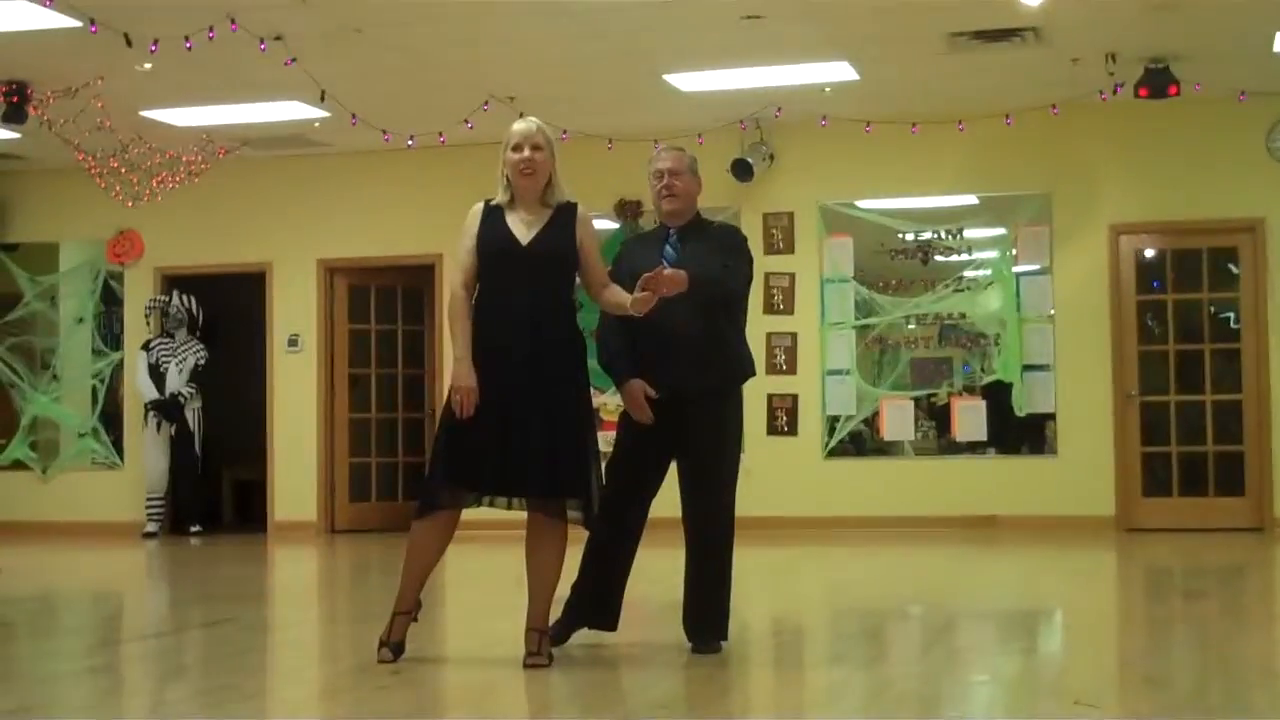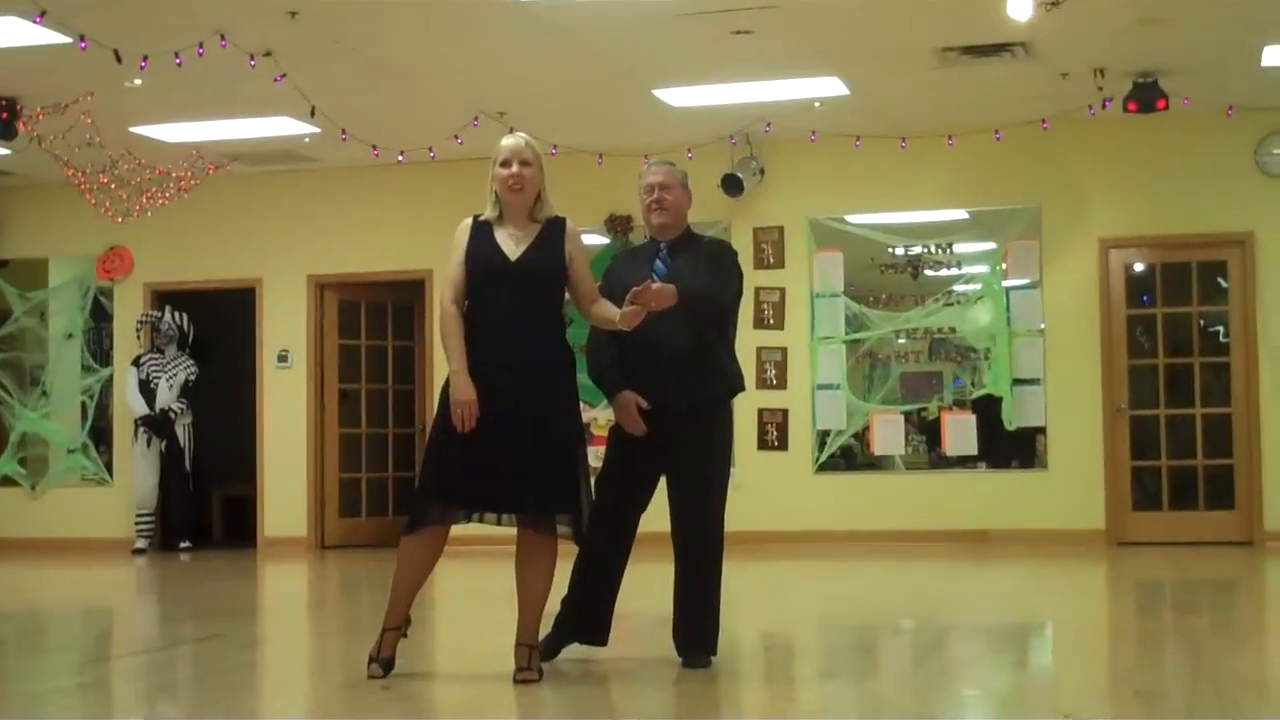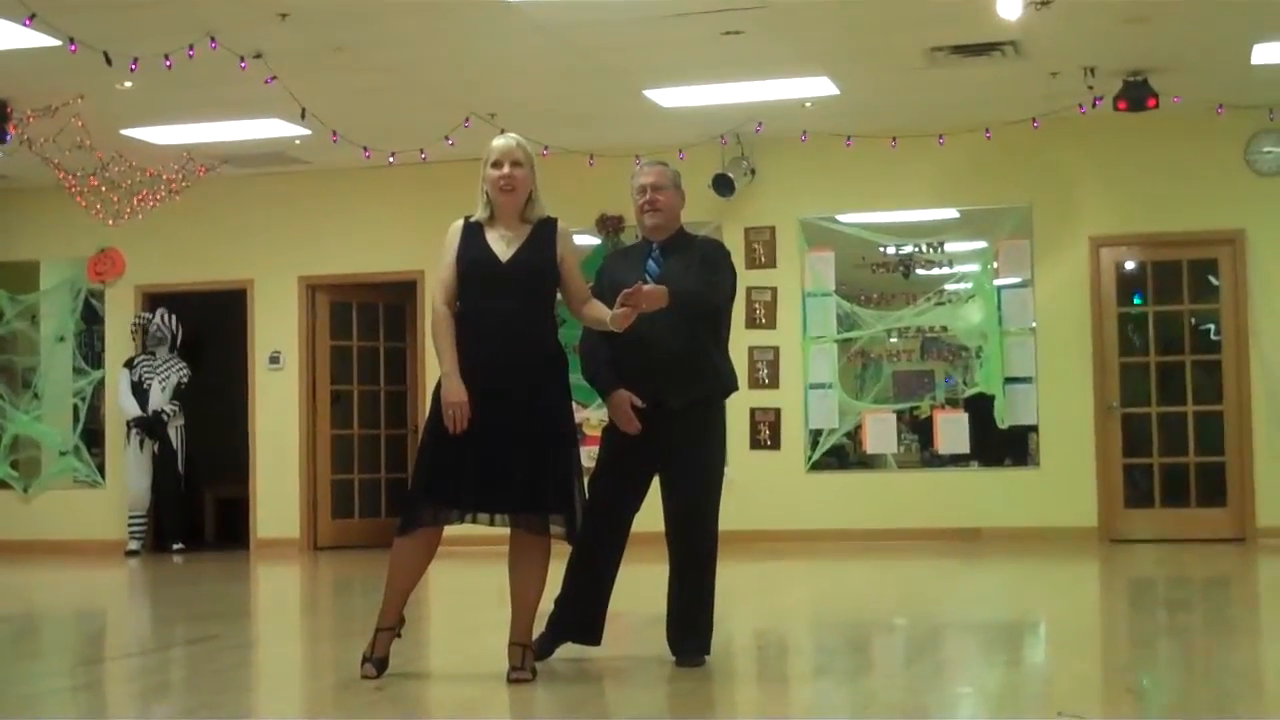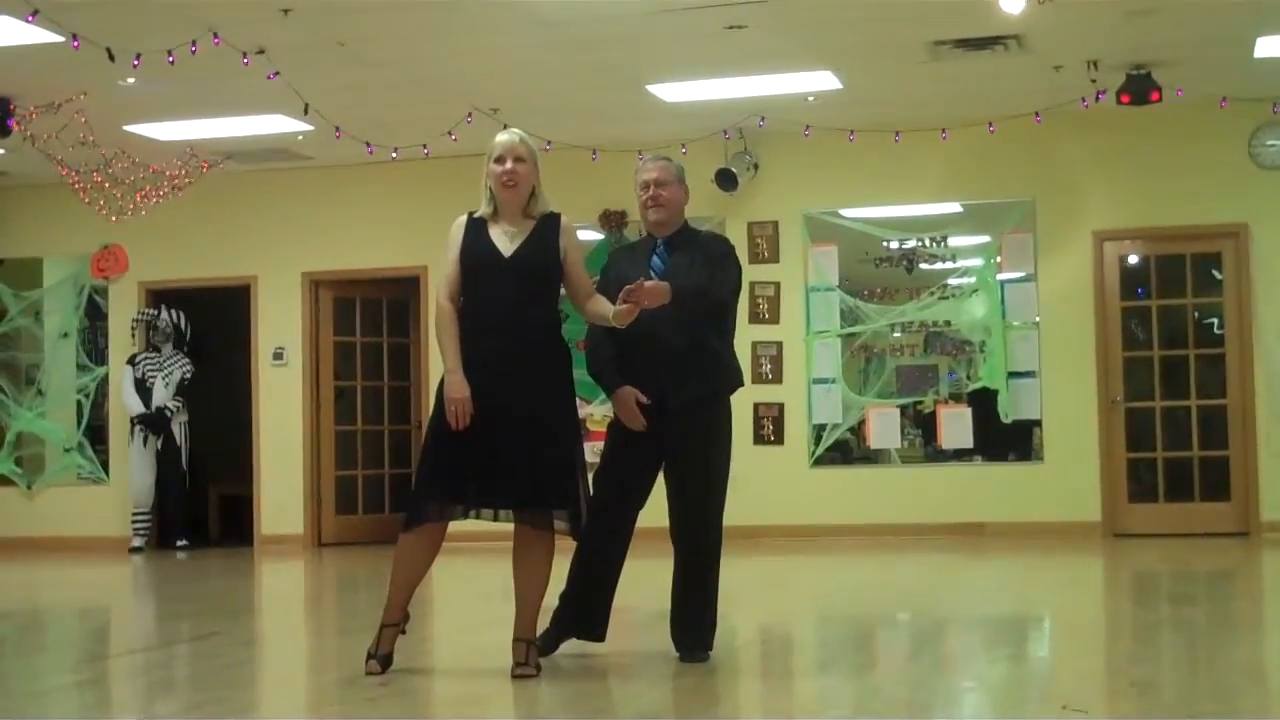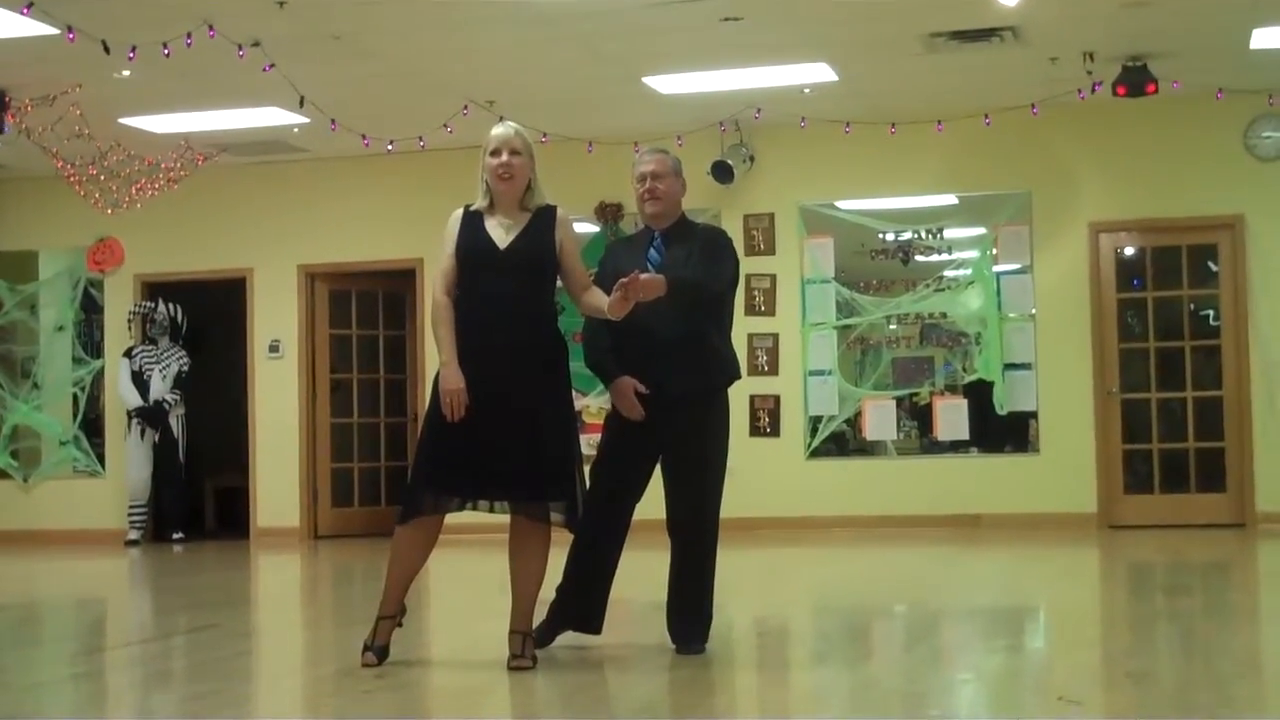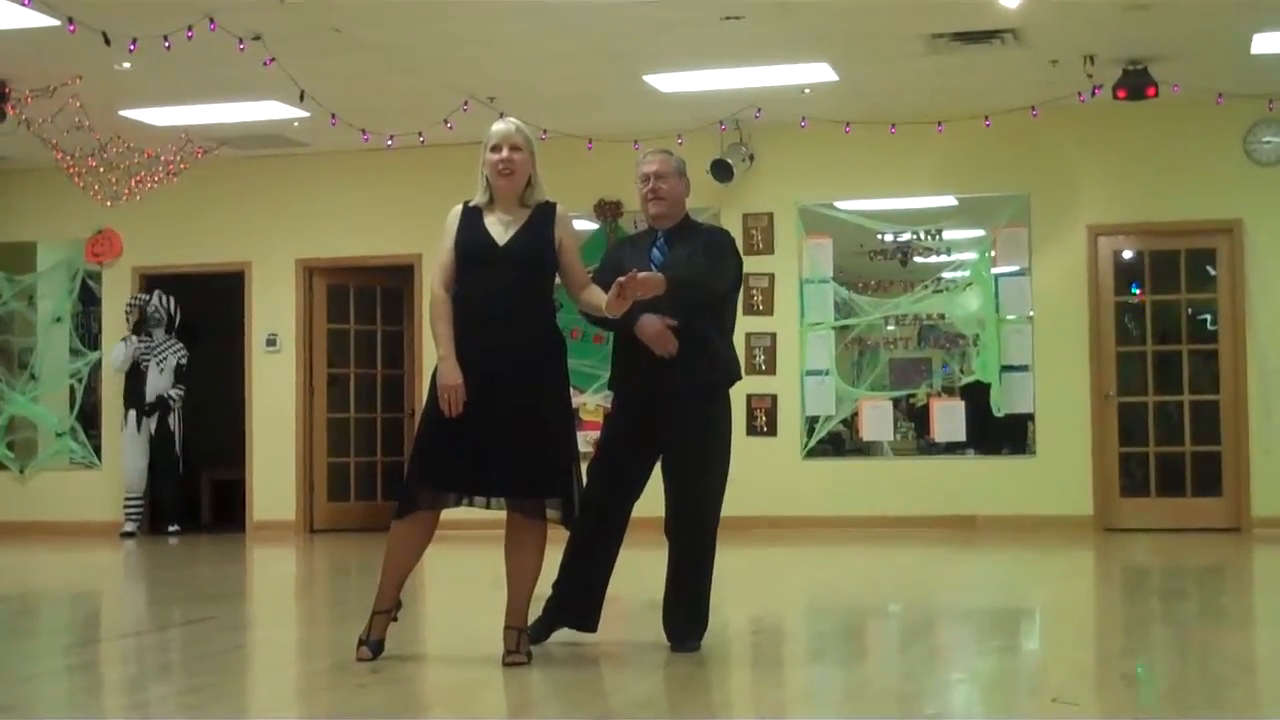
dt=0.7s
person 1, frame 1
left shoulder: (574, 219)
right shoulder: (481, 216)
left elbow: (600, 288)
right elbow: (460, 290)
left wrist: (633, 302)
right wrist: (462, 363)
left hip: (554, 369)
right hip: (488, 366)
left knee: (549, 497)
right knee: (446, 489)
left ankle: (537, 628)
right ankle: (402, 610)
person 1, frame 2
left shoulder: (563, 233)
right shoulder: (470, 230)
left elbow: (589, 302)
right elbow: (450, 305)
left wrist: (622, 317)
right wrist: (459, 377)
left hip: (544, 385)
right hip: (478, 381)
left knee: (539, 514)
right knee: (436, 506)
left ankle: (527, 643)
right ankle: (392, 626)
person 1, frame 3
left shoulder: (554, 234)
right shoulder: (461, 232)
left elbow: (581, 303)
right elbow: (442, 306)
left wrist: (613, 318)
right wrist: (450, 378)
left hip: (536, 385)
right hip: (470, 383)
left knee: (532, 514)
right knee: (429, 505)
left ankle: (521, 643)
right ankle: (385, 628)
person 1, frame 4
left shoulder: (558, 229)
right shoulder: (465, 228)
left elbow: (585, 298)
right elbow: (446, 302)
left wrist: (618, 314)
right wrist: (453, 374)
left hip: (540, 381)
right hip: (473, 379)
left knee: (537, 509)
right knee: (434, 502)
left ankle: (525, 639)
right ankle: (390, 622)
person 1, frame 5
left shoulder: (553, 222)
right shoulder: (462, 221)
left elbow: (582, 290)
right elbow: (442, 295)
left wrist: (613, 306)
right wrist: (449, 366)
left hip: (536, 374)
right hip: (469, 372)
left knee: (532, 501)
right knee: (429, 494)
left ankle: (521, 630)
right ankle: (387, 615)
person 1, frame 6
left shoulder: (553, 219)
right shoulder: (461, 217)
left elbow: (580, 288)
right elbow: (441, 291)
left wrist: (612, 302)
right wrist: (447, 362)
left hip: (535, 370)
right hip: (468, 368)
left knee: (530, 498)
right knee: (426, 490)
left ankle: (516, 626)
right ankle: (383, 609)
person 2, frame 1
left shoulder: (726, 241)
right shoulder: (633, 251)
left elbow: (732, 290)
right elbow: (610, 321)
left wrist: (687, 282)
right wrist: (624, 378)
left hip: (712, 397)
right hip: (647, 397)
left knee: (709, 514)
right knee: (618, 507)
left ankle: (706, 626)
right ankle: (583, 610)
person 2, frame 2
left shoulder: (716, 255)
right shoulder: (623, 265)
left elbow: (721, 304)
right elbow: (600, 335)
left wrist: (675, 296)
right wrist: (616, 390)
left hip: (702, 412)
right hip: (637, 410)
left knee: (699, 529)
right knee: (608, 521)
left ankle: (696, 641)
right ankle: (574, 625)
person 2, frame 3
left shoulder: (709, 255)
right shoulder: (615, 265)
left elbow: (713, 303)
right elbow: (592, 335)
left wrist: (666, 297)
right wrist: (610, 389)
left hip: (695, 410)
right hip: (630, 410)
left knee: (693, 529)
right knee: (601, 520)
left ankle: (690, 639)
right ankle: (567, 625)
person 2, frame 4
left shoulder: (714, 250)
right shoulder: (620, 261)
left elbow: (718, 298)
right elbow: (598, 331)
left wrist: (669, 293)
right wrist: (615, 386)
left hip: (700, 405)
right hip: (635, 405)
left knee: (698, 525)
right knee: (606, 515)
left ankle: (694, 635)
right ankle: (572, 620)
person 2, frame 5
left shoulder: (712, 243)
right shoulder: (618, 254)
left elbow: (712, 289)
right elbow: (596, 322)
left wrist: (665, 286)
right wrist: (612, 376)
left hip: (697, 397)
right hip: (633, 396)
left knee: (694, 517)
right knee: (604, 507)
left ankle: (690, 627)
right ankle: (569, 611)
person 2, frame 6
left shoulder: (715, 243)
right shoulder: (623, 250)
left elbow: (710, 285)
right elbow: (593, 304)
left wrist: (663, 284)
right wrist: (636, 320)
left hip: (699, 396)
right hip: (635, 395)
left knee: (692, 516)
right knee: (601, 503)
left ankle: (685, 625)
right ankle: (566, 608)
person 3, frame 1
left shoulder: (198, 350)
right shoulder: (150, 346)
left elbow: (197, 382)
right elbow: (141, 378)
left wrist: (178, 402)
right wrist: (157, 402)
left hip: (187, 413)
right hip: (157, 412)
left knee: (188, 466)
right knee: (156, 466)
left ankle: (191, 520)
right ankle: (153, 520)
person 3, frame 2
left shoulder: (188, 366)
right shoulder: (141, 361)
left elbow: (186, 398)
right elbow: (131, 393)
left wrist: (167, 418)
right wrist: (147, 418)
left hip: (177, 429)
right hip: (146, 428)
left knee: (178, 482)
right knee: (145, 482)
left ankle: (181, 535)
right ankle: (142, 536)
person 3, frame 3
left shoulder: (180, 368)
right shoulder: (133, 364)
left elbow: (179, 400)
right elbow: (123, 395)
left wrist: (160, 419)
right wrist: (139, 419)
left hip: (169, 431)
right hip: (139, 430)
left knee: (170, 484)
right knee: (138, 484)
left ankle: (174, 537)
right ankle: (135, 537)
person 3, frame 4
left shoulder: (183, 363)
right shoulder: (135, 361)
left elbow: (182, 395)
right elbow: (127, 393)
left wrist: (163, 415)
right wrist: (143, 416)
left hip: (173, 427)
right hip: (142, 427)
left knee: (175, 481)
right knee: (142, 481)
left ankle: (178, 534)
right ankle: (139, 534)
person 3, frame 5
left shoulder: (180, 356)
right shoulder: (133, 353)
left elbow: (180, 388)
right elbow: (124, 385)
left wrist: (161, 408)
right wrist: (141, 409)
left hip: (170, 420)
right hip: (139, 421)
left knee: (172, 474)
right knee: (138, 475)
left ankle: (175, 527)
right ankle: (135, 527)
person 3, frame 6
left shoulder: (177, 348)
right shoulder: (131, 342)
left elbow: (182, 383)
right elbow: (118, 364)
left wrist: (166, 401)
right wrist: (134, 336)
left hip: (167, 414)
right hip: (136, 412)
left knee: (168, 467)
right knee: (134, 467)
left ankle: (170, 520)
right ankle: (131, 519)
